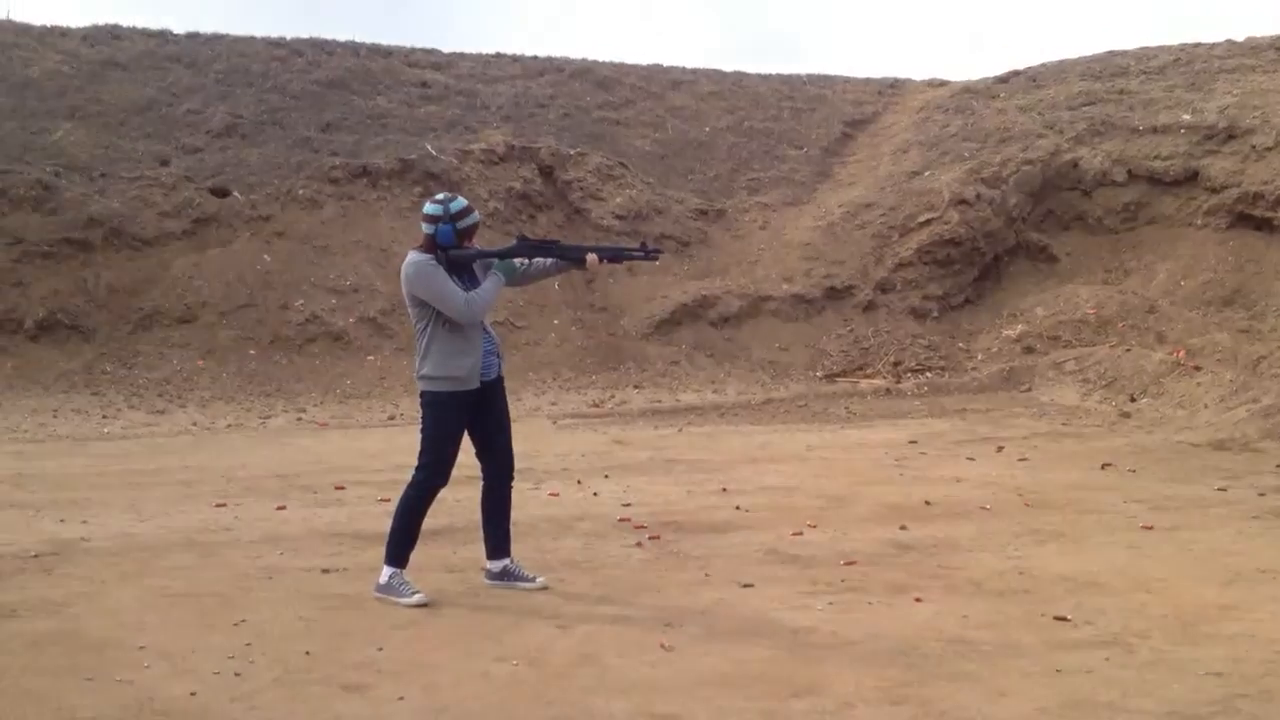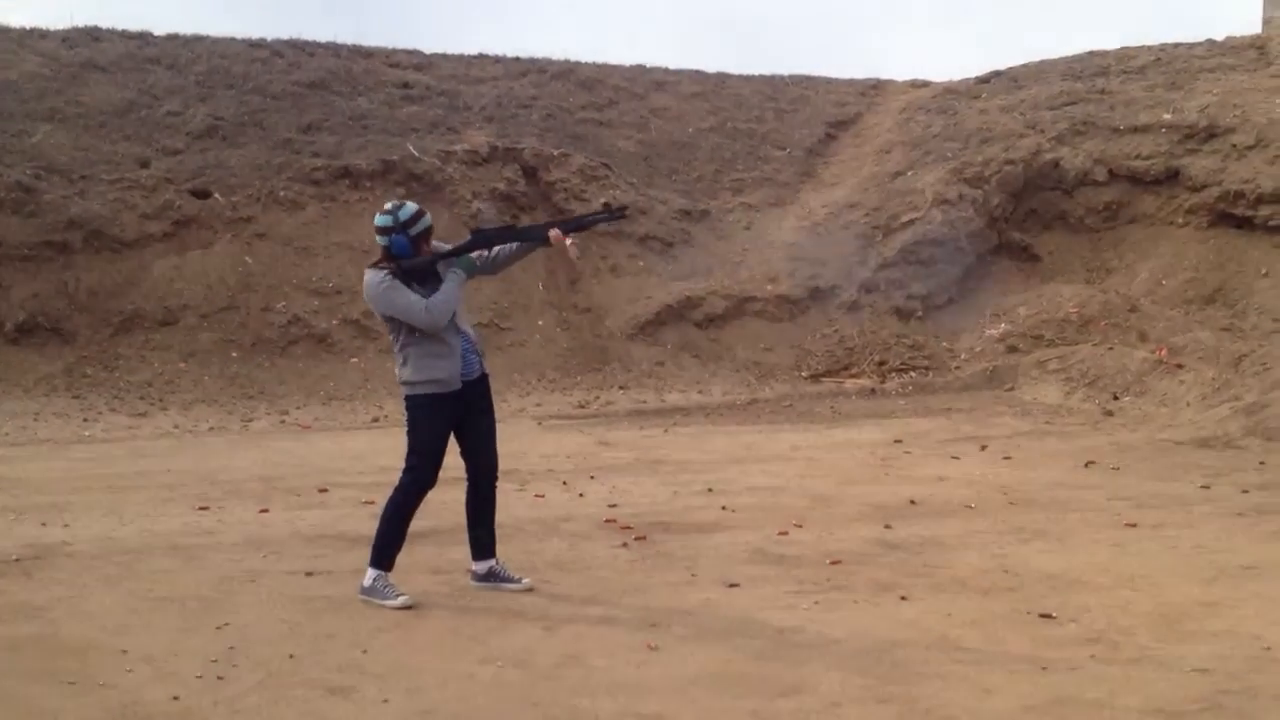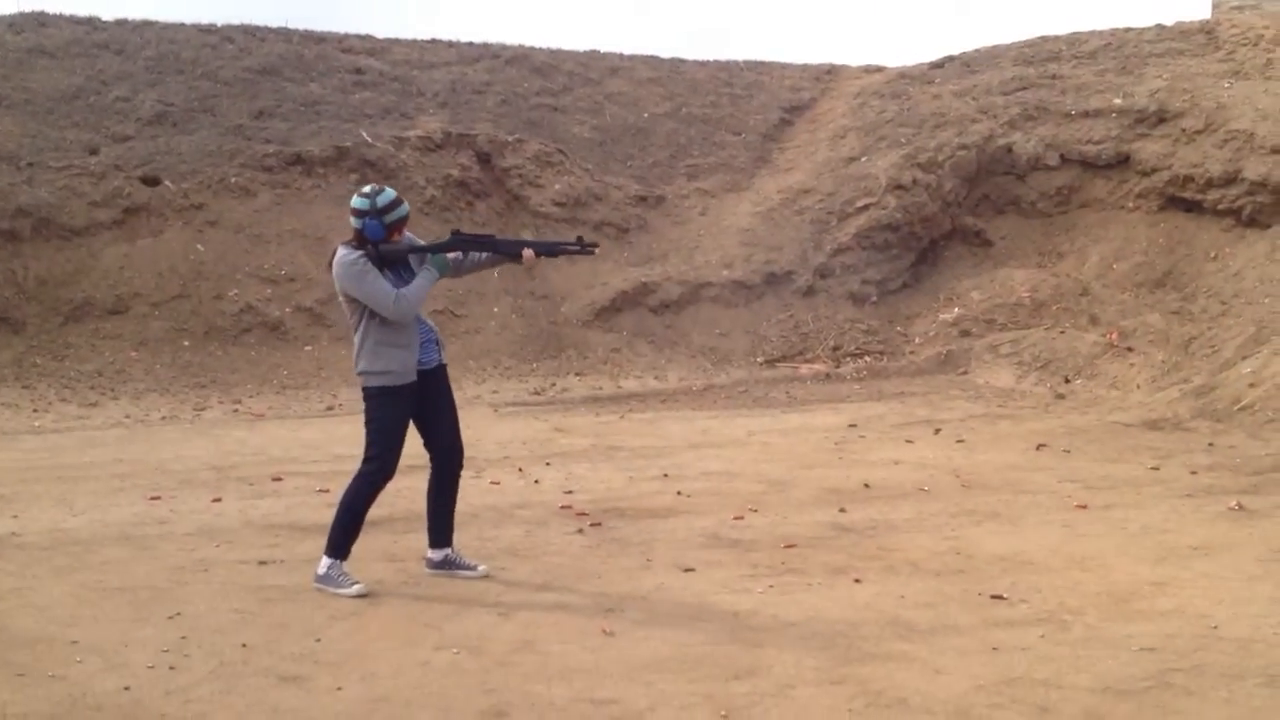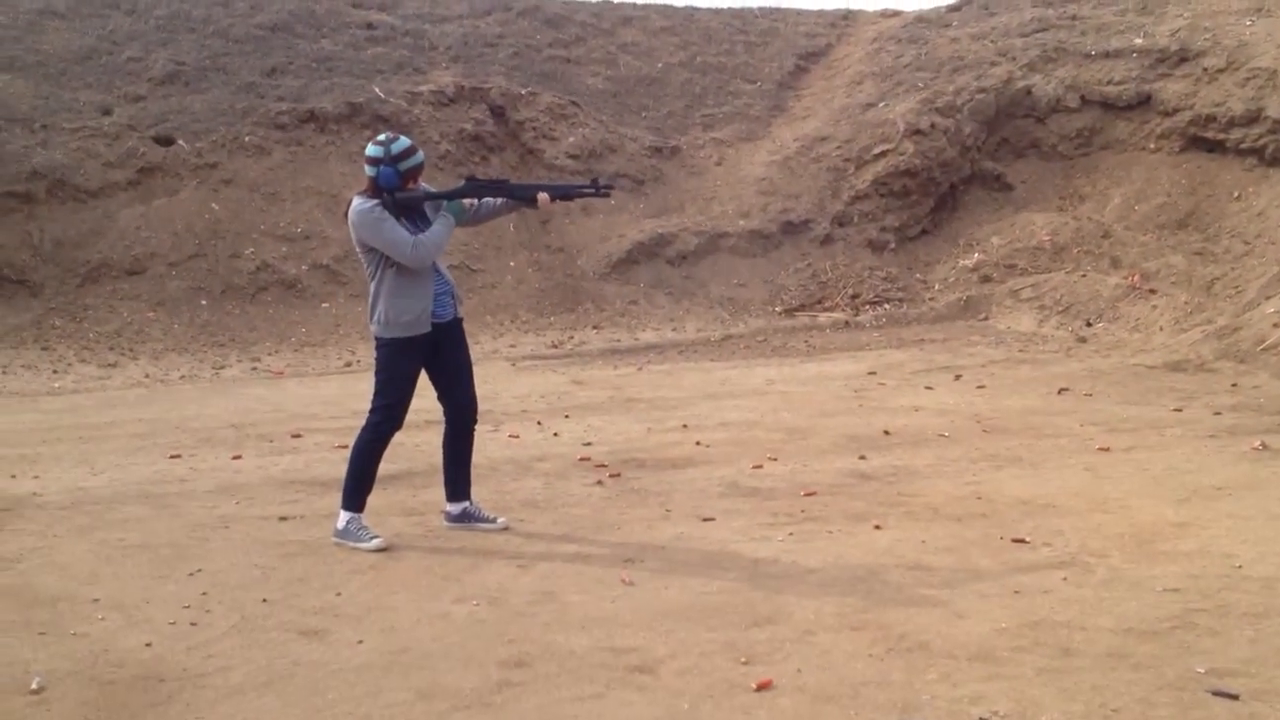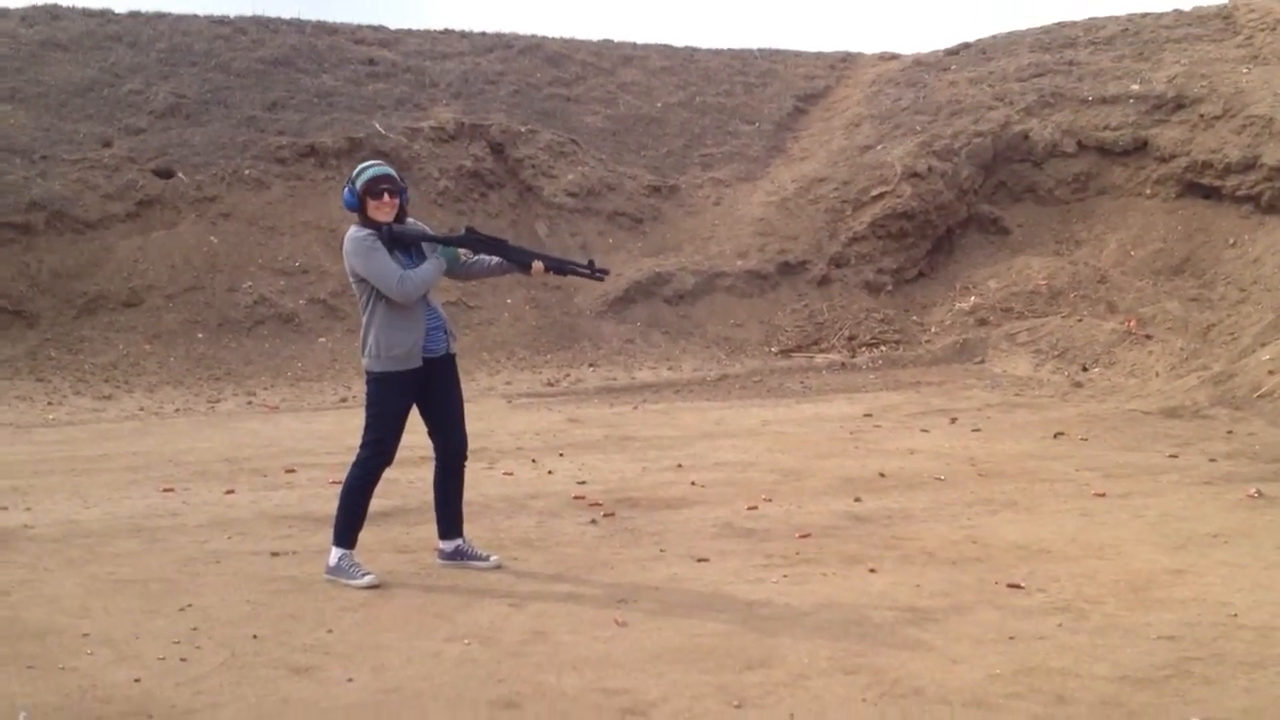
dt=1s
person 1, frame 1
left shoulder: (466, 258)
right shoulder: (419, 268)
left elbow: (522, 270)
right elbow: (468, 309)
left wrist: (574, 260)
right wrist: (497, 276)
left hip: (486, 381)
right hip: (446, 389)
left knee: (500, 471)
right knee: (430, 477)
left ankle: (499, 564)
right ankle: (391, 574)
person 1, frame 2
left shoulder: (433, 257)
right shoulder: (380, 282)
left elbow: (486, 262)
right elbow: (432, 315)
left wrist: (536, 241)
right wrist: (458, 274)
left hip: (471, 378)
right hip: (430, 389)
left knee: (484, 470)
right knee: (418, 479)
left ankle: (484, 565)
right ankle: (375, 576)
person 1, frame 3
left shoulder: (402, 245)
right shoulder: (350, 263)
left elbow: (453, 263)
right elbow: (399, 307)
left wrist: (507, 254)
right wrist: (430, 270)
left hip: (428, 366)
right hip: (388, 377)
left knee: (449, 457)
right knee: (378, 468)
left ankle: (440, 552)
right ankle: (330, 564)
person 1, frame 4
right shoulder: (365, 212)
left elbow: (470, 212)
right elbow: (416, 253)
left wrist: (522, 199)
right wrist: (446, 216)
left hip: (444, 319)
right hip: (401, 329)
left knee: (463, 411)
right knee: (385, 420)
left ankle: (459, 505)
right ankle: (348, 518)
person 1, frame 5
left shoulder: (413, 231)
right shoulder: (359, 241)
left elbow: (462, 267)
right elbow: (402, 288)
left wrist: (517, 264)
right wrist: (438, 260)
left hip: (437, 356)
right hip: (392, 364)
left knee: (453, 449)
right knee: (375, 456)
left ankle: (451, 543)
right ankle: (340, 555)
